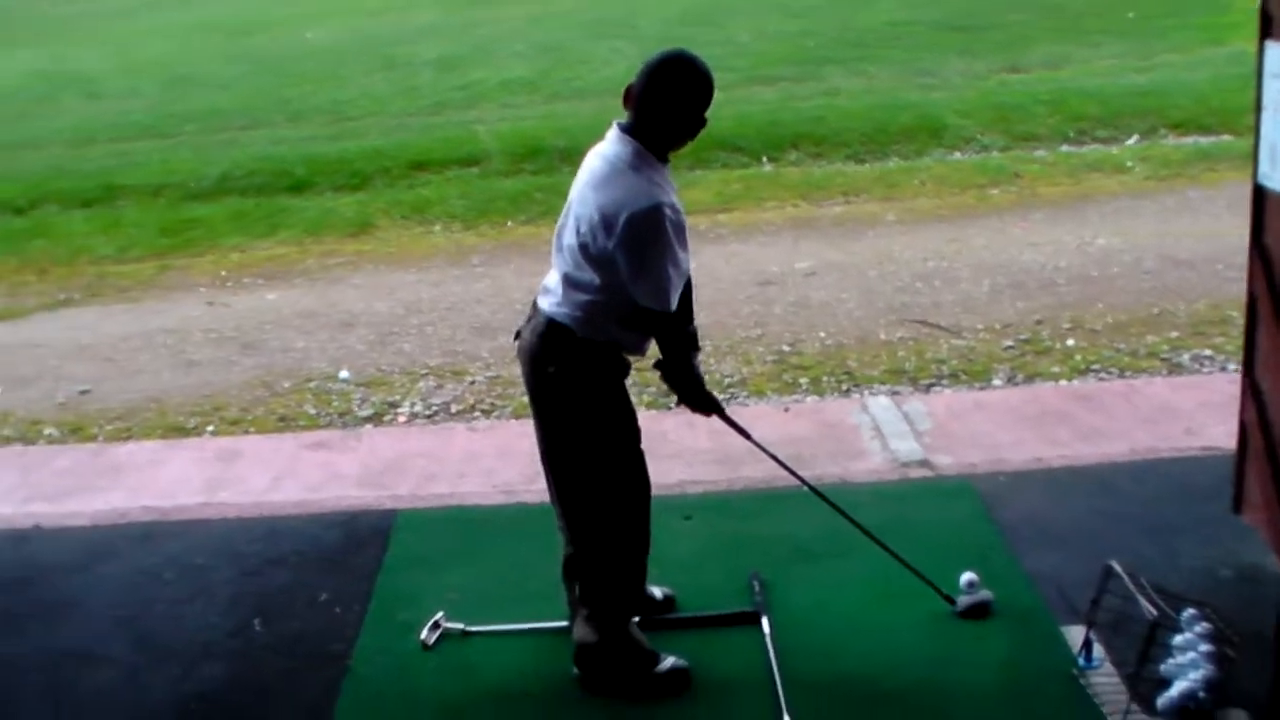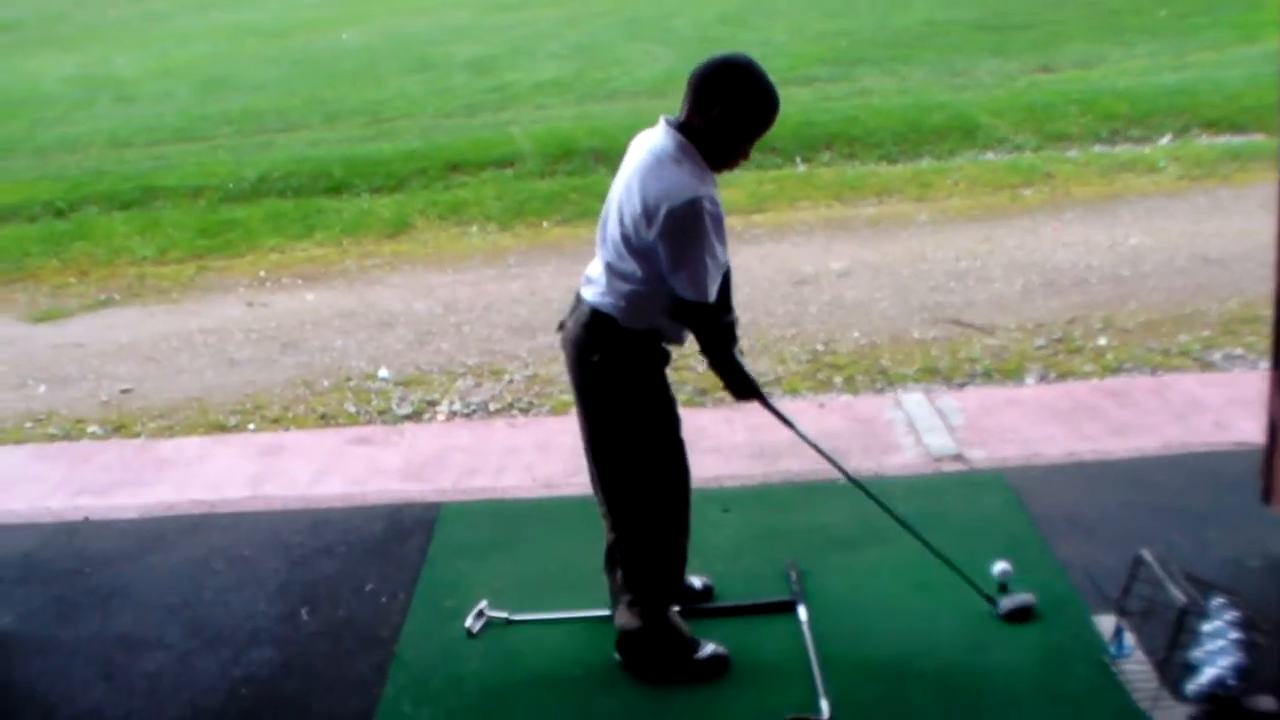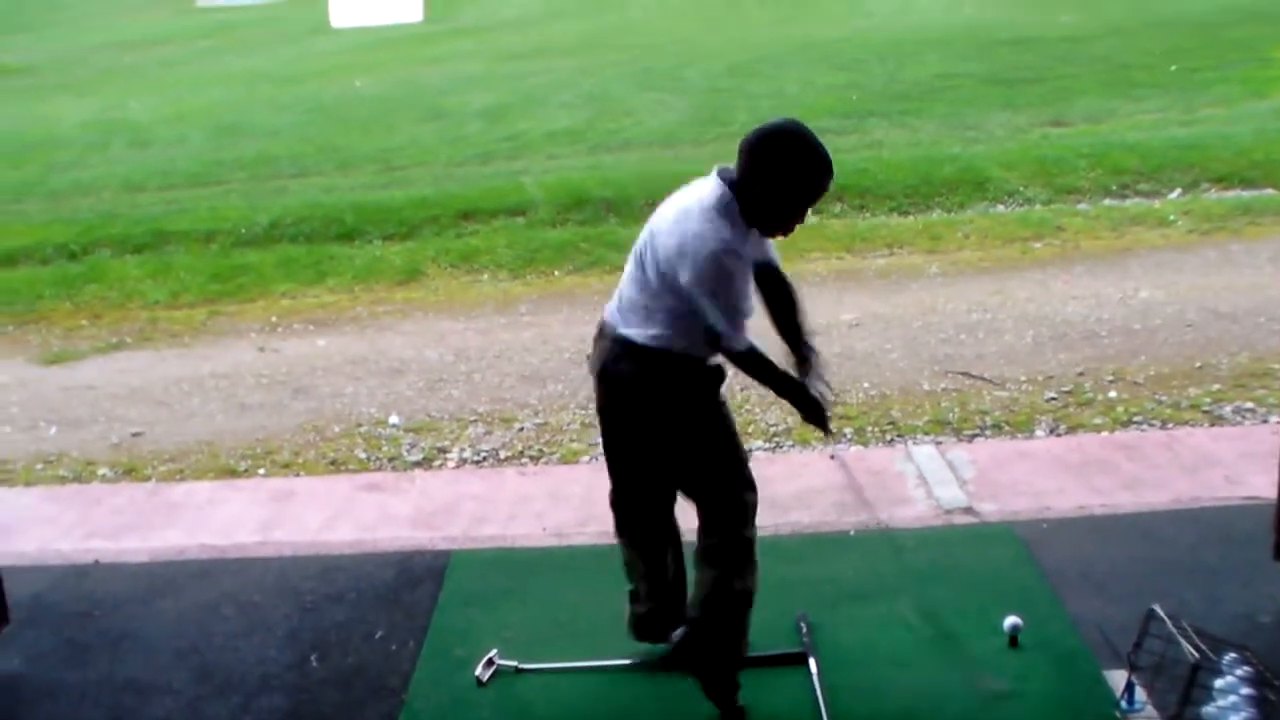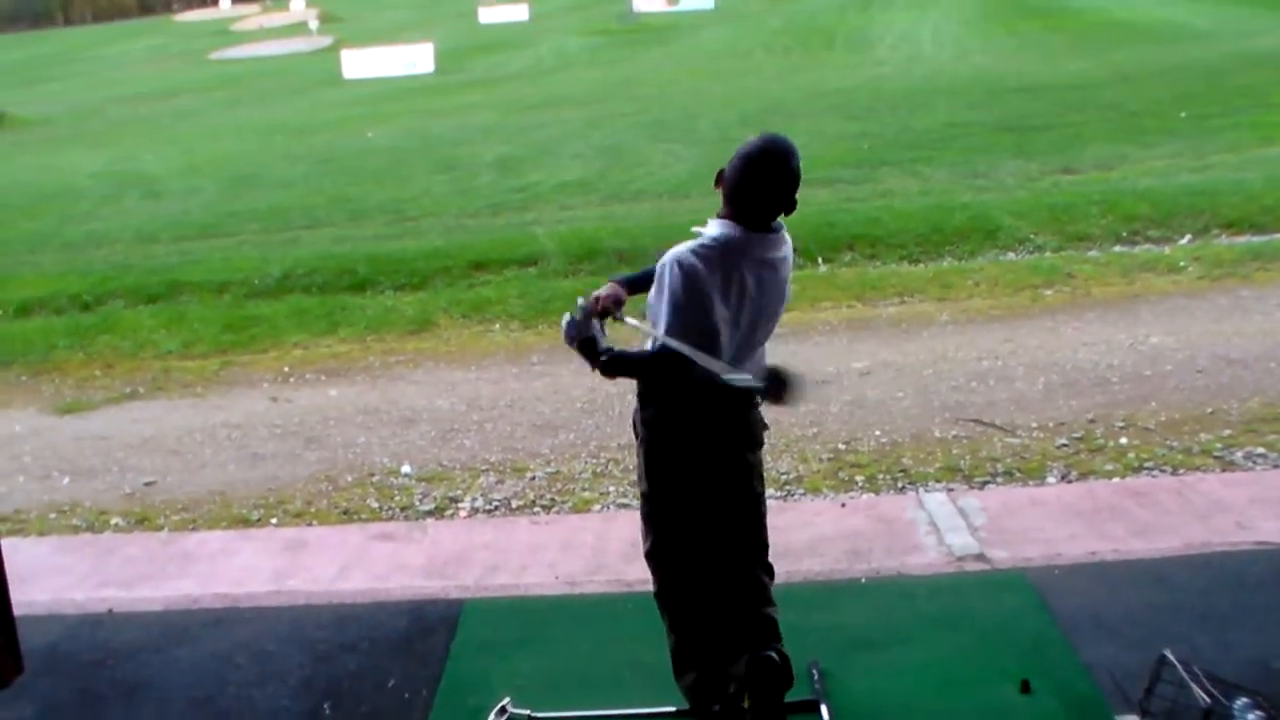
dt=1s
person 1, frame 1
left shoulder: (611, 154)
right shoulder: (647, 204)
right elbow: (661, 310)
left wrist: (682, 360)
right wrist: (688, 380)
left hip: (560, 336)
right hip: (576, 359)
left knee: (597, 492)
right knee: (611, 499)
left ankle: (613, 591)
right ankle: (605, 645)
person 1, frame 2
left shoulder: (652, 144)
right shoulder: (689, 197)
right elbow: (692, 306)
left wrist: (723, 333)
right wrist: (730, 366)
left hip: (600, 326)
right hip: (619, 347)
left knee: (635, 481)
right knee: (654, 489)
left ankle: (647, 580)
right ankle: (647, 631)
person 1, frame 3
left shoulder: (710, 192)
right shoulder: (720, 246)
left elbow: (772, 282)
right elbow: (731, 346)
left wrist: (805, 357)
right wrist: (796, 391)
left hip: (617, 359)
right hip: (673, 378)
left knee: (639, 501)
right knee: (727, 509)
left ankle: (657, 614)
right ankle: (712, 643)
person 1, frame 4
left shoulder: (688, 262)
right shoulder: (779, 249)
left elbow: (668, 363)
left wrist: (598, 354)
right wrist: (626, 285)
left hip: (673, 415)
right hip: (736, 412)
left knee: (677, 555)
right knee: (742, 550)
right ankle: (760, 657)
